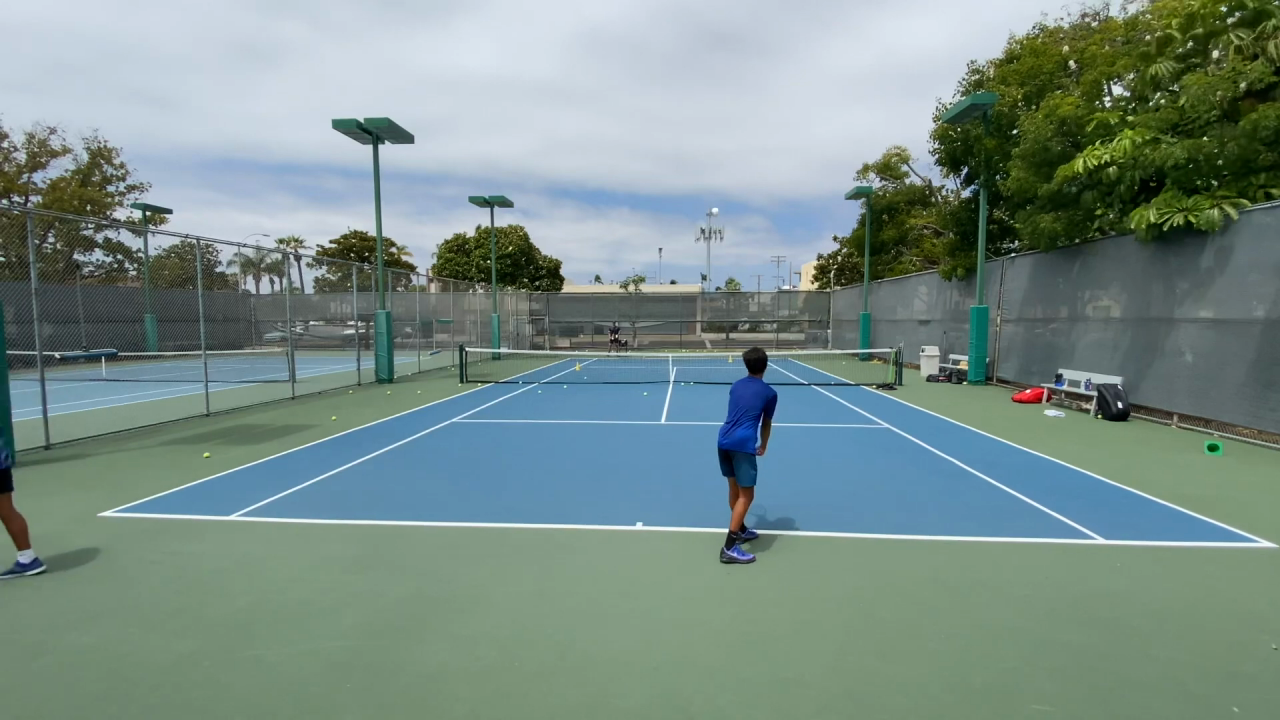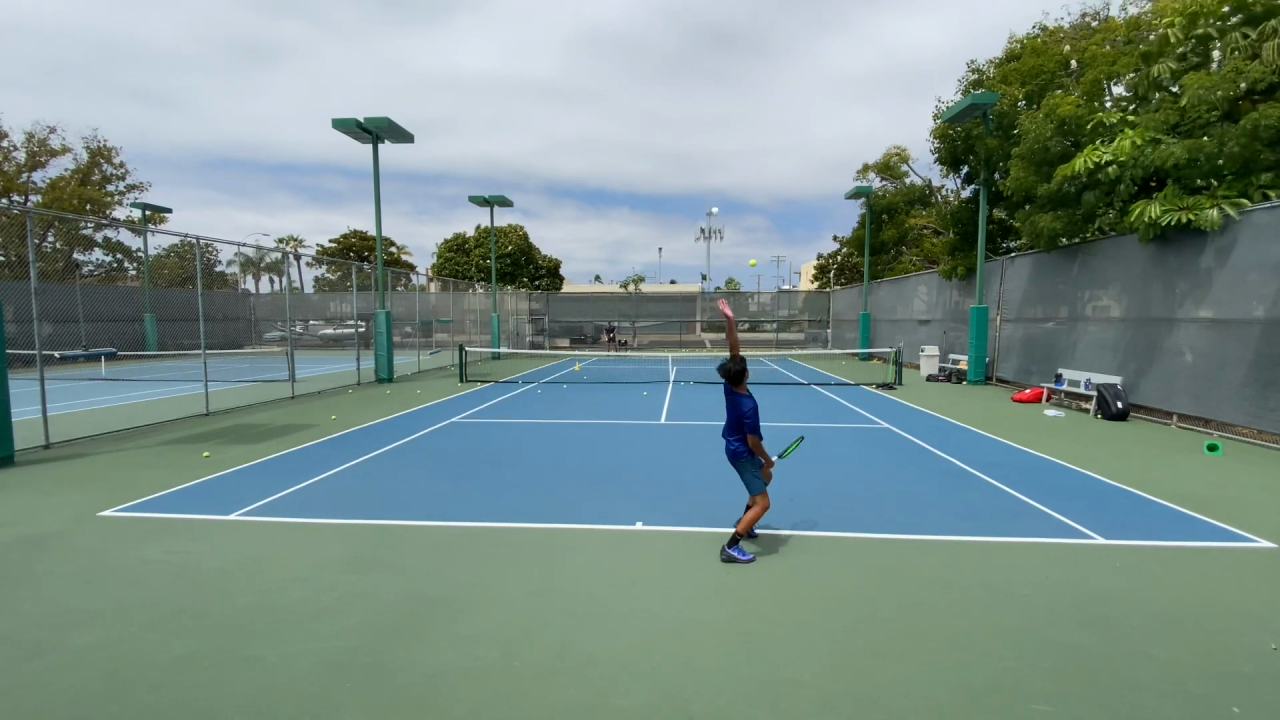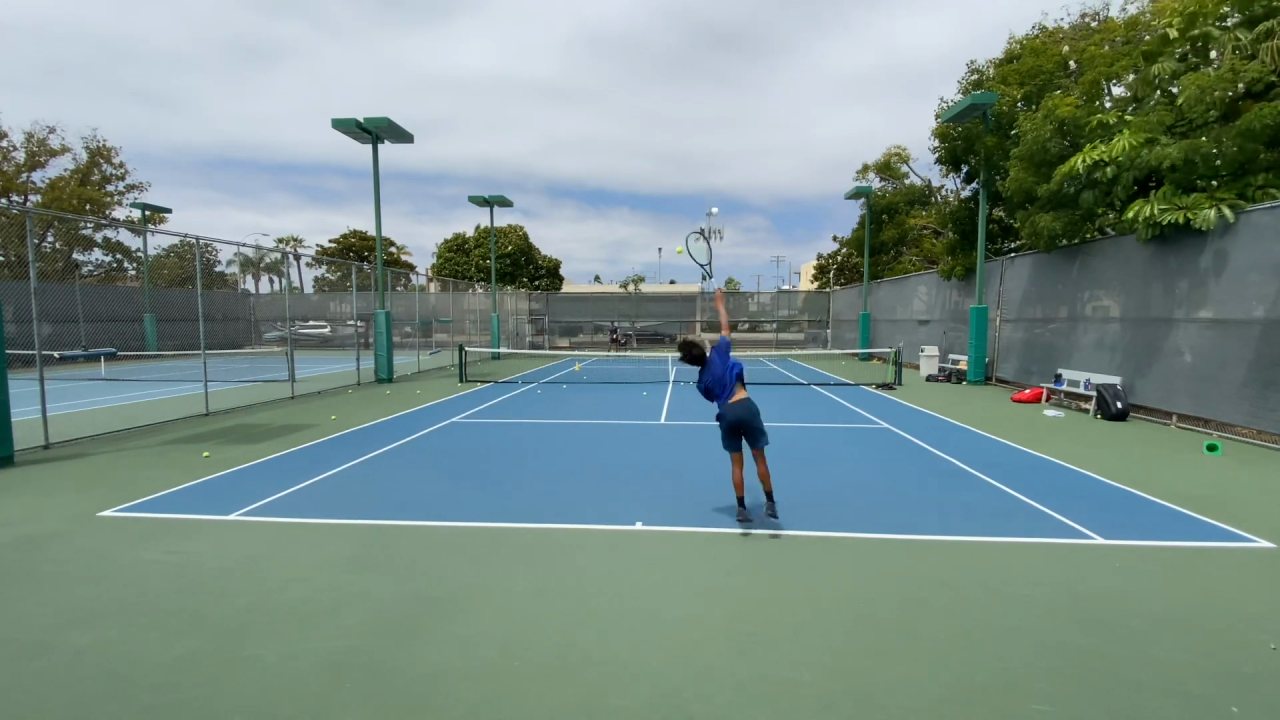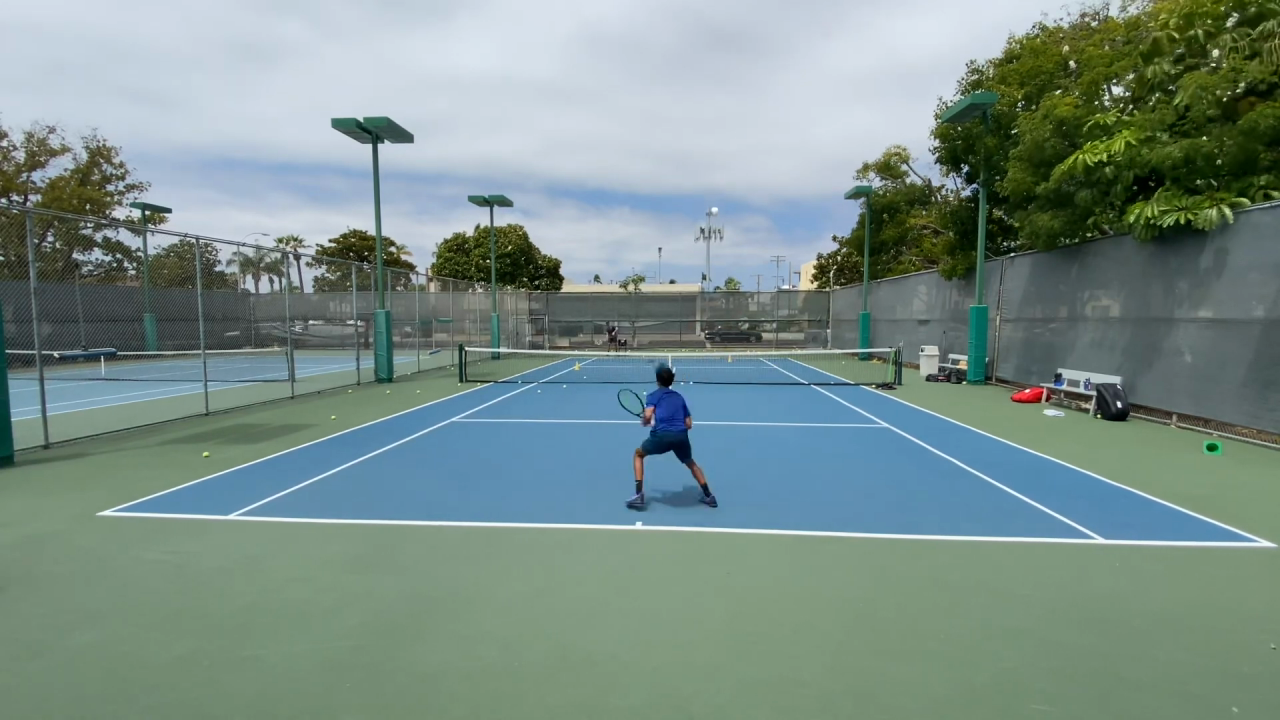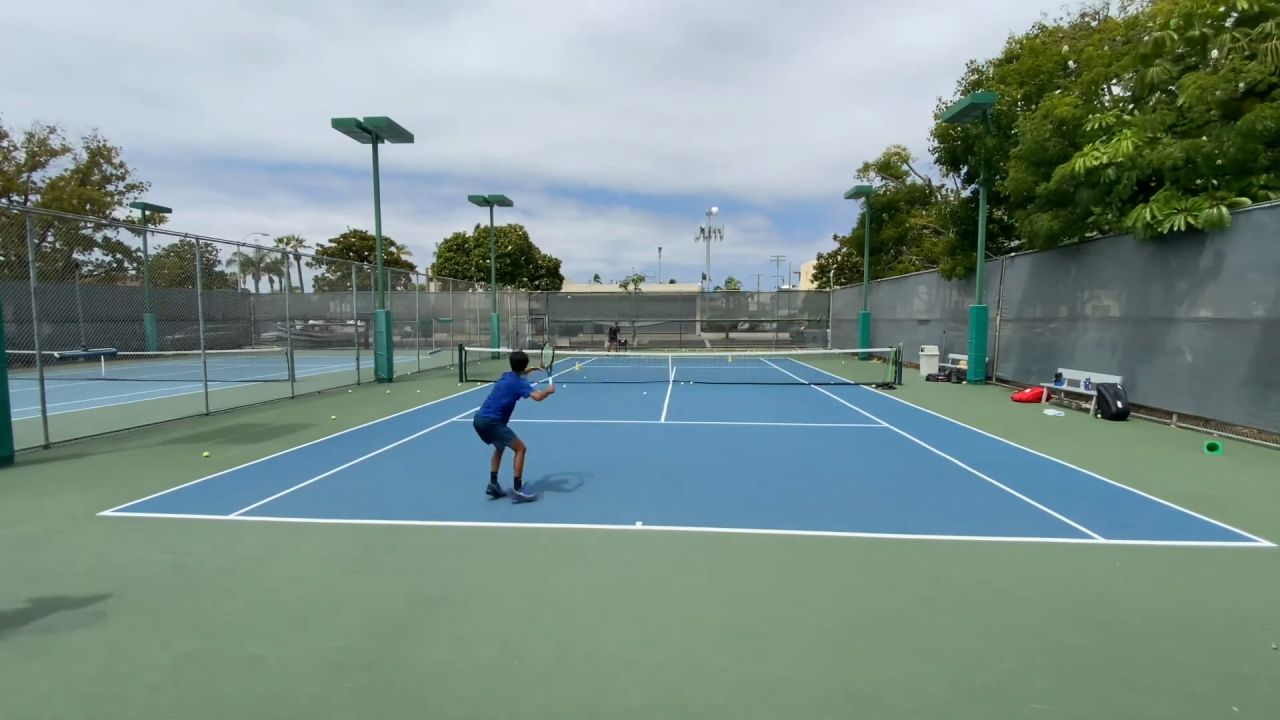
dt=0.7s
person 1, frame 1
left shoulder: (736, 386)
right shoulder: (769, 393)
right elbow: (766, 424)
right wrist: (763, 446)
left hip: (724, 440)
right hip: (743, 444)
left knee: (734, 488)
right knee: (746, 495)
left ankle: (740, 530)
right ankle: (729, 548)
person 1, frame 2
left shoulder: (729, 384)
right shoulder: (748, 406)
left elbow: (733, 352)
right elbow: (754, 442)
left wrist: (730, 322)
right wrist: (767, 458)
left hip: (735, 446)
right hip: (742, 453)
left knee: (766, 475)
right knee: (762, 503)
left ankle: (745, 522)
right ankle: (731, 547)
person 1, frame 3
left shoulder: (702, 383)
right shoulder: (717, 355)
right elbow: (725, 328)
right wrist: (720, 304)
left hip: (727, 415)
right hip: (745, 409)
left knee: (737, 464)
right knee: (759, 460)
left ankle: (741, 509)
right ankle: (769, 502)
person 1, frame 4
left shoulder: (654, 396)
right shoulder: (679, 398)
left elbow: (647, 416)
right elbow: (689, 424)
left wrist: (648, 423)
left hip: (660, 436)
right hip: (680, 436)
left knee: (638, 454)
right knee: (691, 464)
left ankle: (639, 495)
right ankle: (709, 496)
person 1, frame 5
left shoulder: (506, 376)
right shoulder: (520, 382)
right elbow: (537, 397)
left wrist: (532, 369)
right wrist: (549, 391)
left hip: (479, 419)
right hip: (492, 422)
left knee: (499, 447)
right knee: (521, 449)
left ankle: (493, 484)
right ankle: (518, 489)
